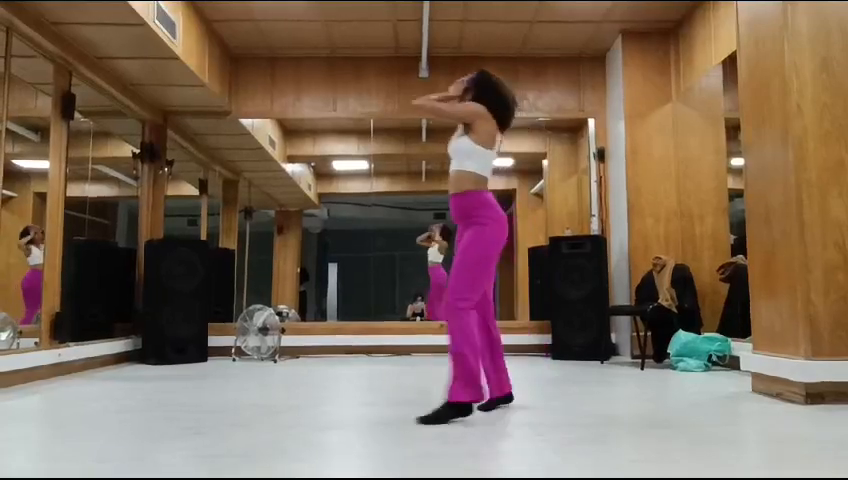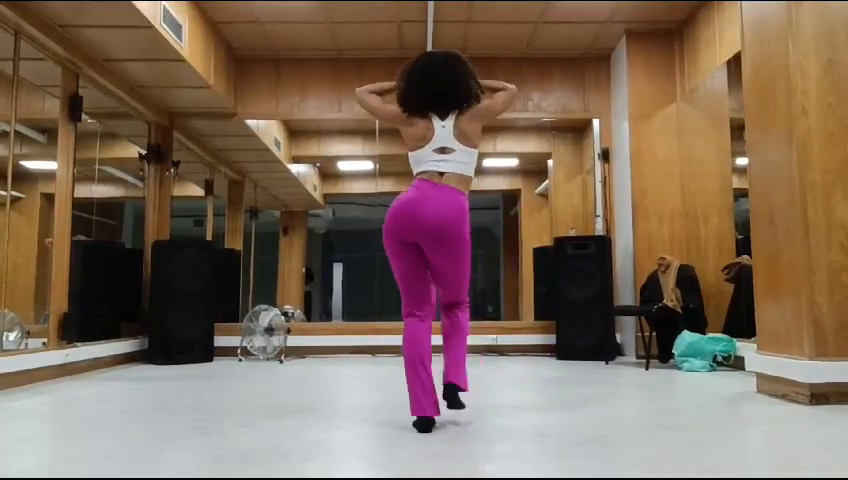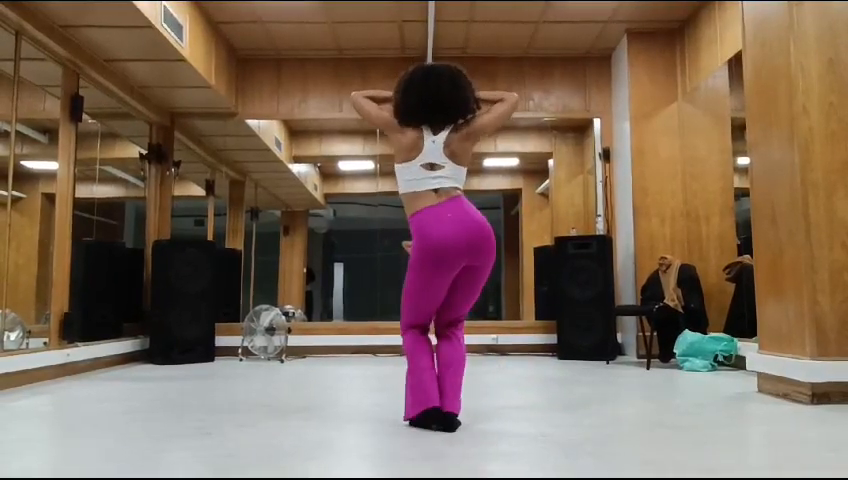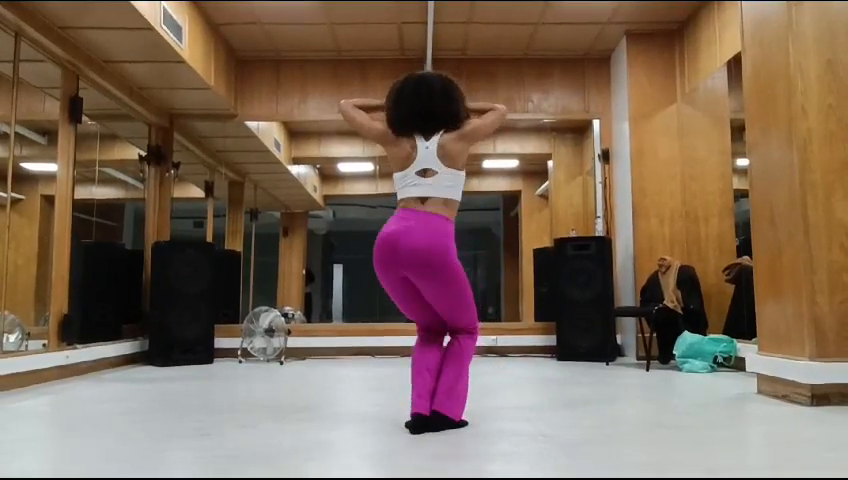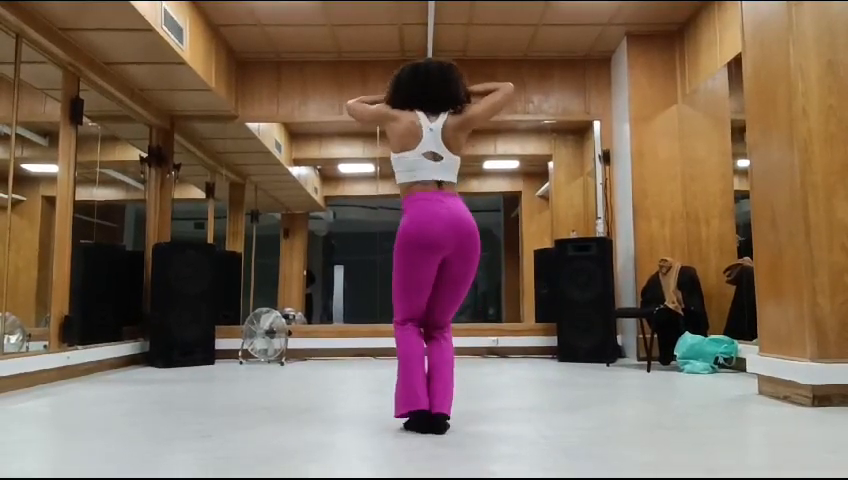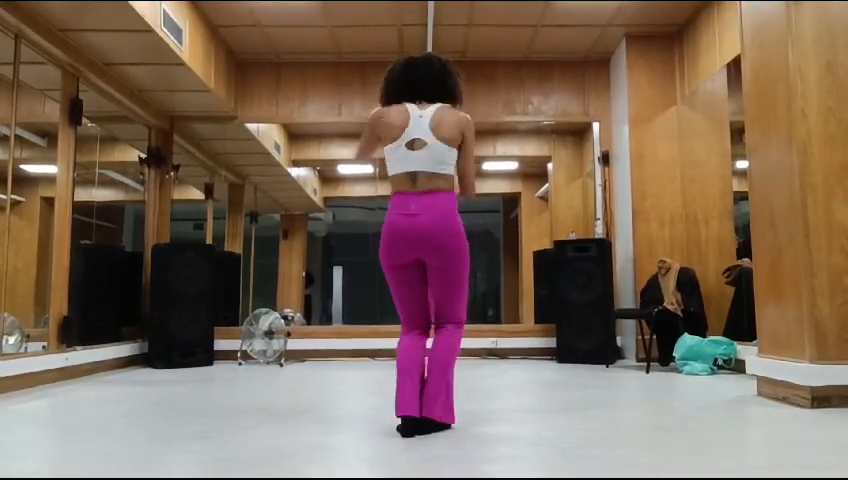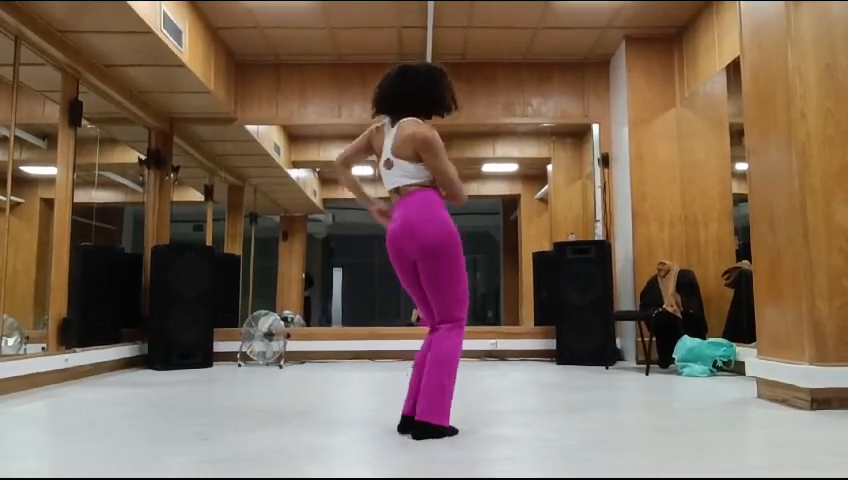
dt=0.7s
person 1, frame 1
left shoulder: (480, 113)
right shoulder: (475, 130)
left elbow: (420, 104)
left wrist: (453, 95)
left hip: (484, 220)
right hip: (471, 221)
left knee: (457, 302)
right knee: (479, 308)
left ankle: (461, 397)
right ankle: (500, 389)
person 1, frame 2
left shoulder: (410, 121)
right shoulder: (473, 116)
left elbow: (362, 93)
right elbow: (510, 90)
left wrist: (400, 84)
right wrist: (473, 83)
left hip: (405, 209)
right hip: (449, 214)
left knee: (417, 312)
right knee: (455, 303)
left ankle: (424, 410)
right ankle: (453, 383)
person 1, frame 3
left shoulder: (401, 133)
right shoulder: (464, 135)
left elbow: (357, 97)
right elbow: (511, 99)
left wrist: (396, 95)
right wrist: (473, 96)
left hip: (432, 236)
right hip: (475, 228)
left knee: (414, 326)
right knee: (450, 326)
left ankle: (426, 406)
right ankle: (449, 410)
person 1, frame 4
left shoulder: (396, 143)
right shoulder: (459, 138)
left elbow: (346, 107)
right elbow: (500, 111)
left wrist: (388, 103)
right wrist: (460, 105)
left hip: (391, 240)
right hip: (432, 243)
left knee: (428, 329)
right knee: (465, 329)
left ankle: (420, 411)
right ankle: (444, 410)
person 1, frame 5
left shoulder: (396, 119)
right shoulder: (459, 123)
left elbow: (352, 105)
right elbow: (507, 89)
left wrist: (390, 97)
right wrist: (467, 91)
left hip: (421, 223)
right hip: (462, 223)
left knee: (407, 322)
right knee: (439, 325)
left ankle: (417, 407)
right ankle: (439, 411)
person 1, frame 6
left shoulder: (383, 116)
right shoulder: (458, 121)
left elbow: (362, 155)
right elbow: (469, 184)
left hip: (399, 224)
right hip: (442, 221)
left knee: (412, 326)
right knee: (449, 322)
left ankle: (408, 413)
right ankle: (433, 412)
person 1, frame 7
left shoulder: (379, 132)
right shoulder: (421, 131)
left elbow: (341, 164)
right elbow: (457, 193)
left wrist: (372, 205)
right wrist: (449, 182)
left hip: (399, 233)
right hip: (431, 224)
left knee: (437, 323)
right knee: (451, 323)
left ankle: (414, 413)
right ankle: (430, 417)
